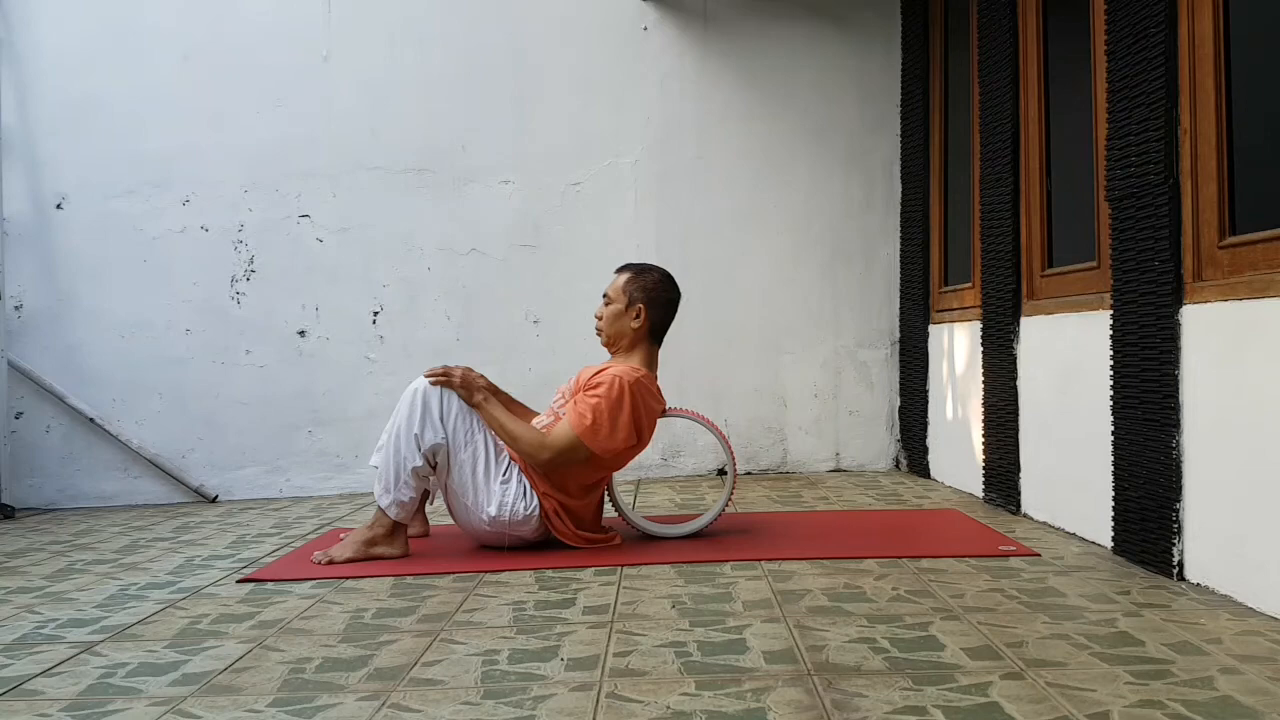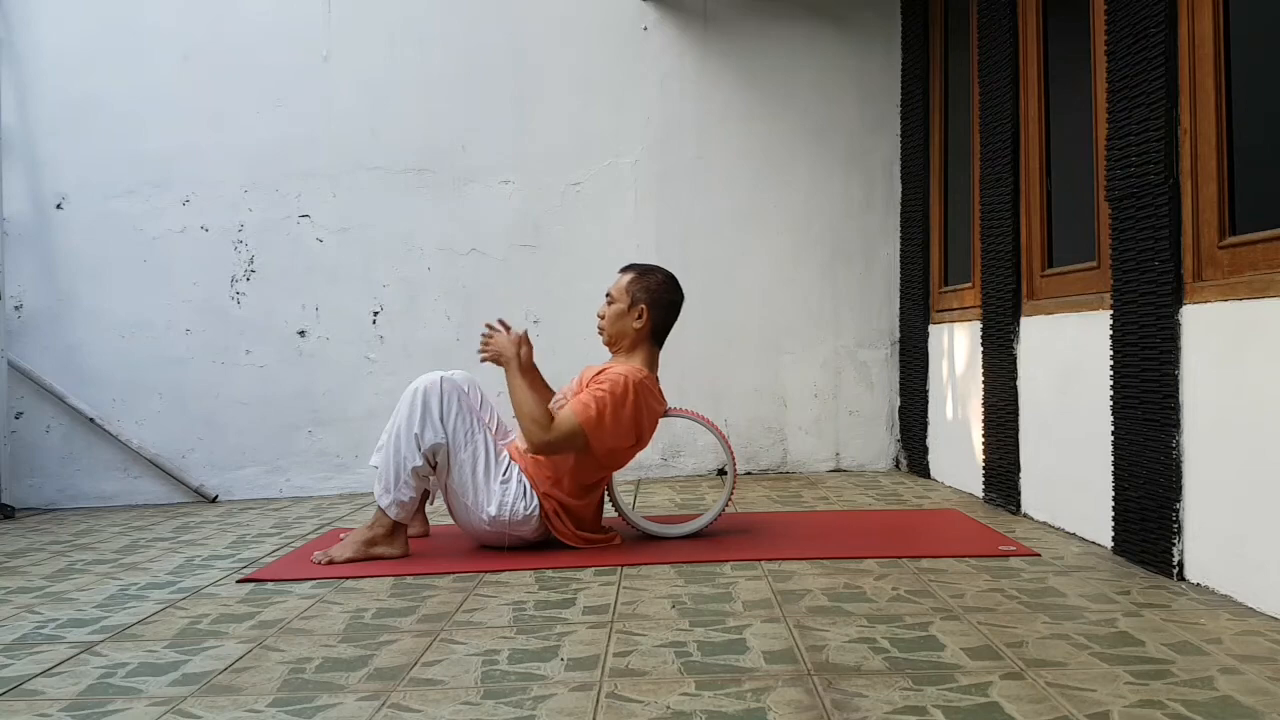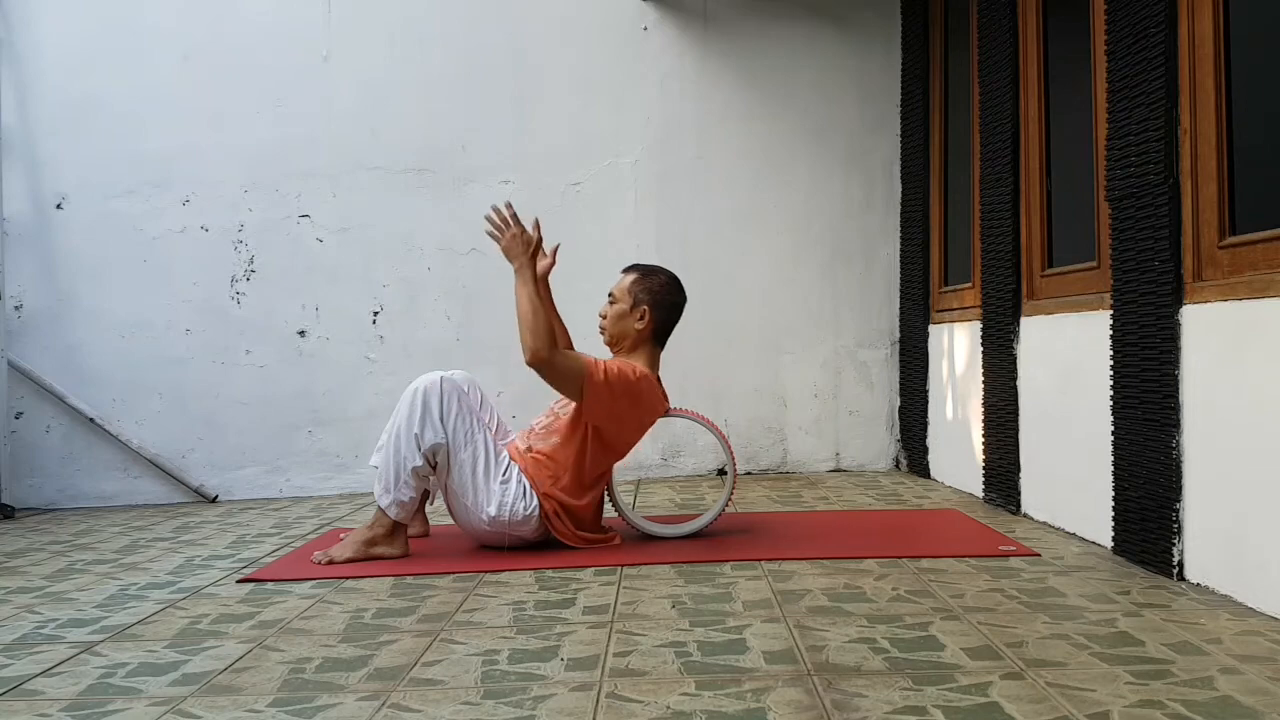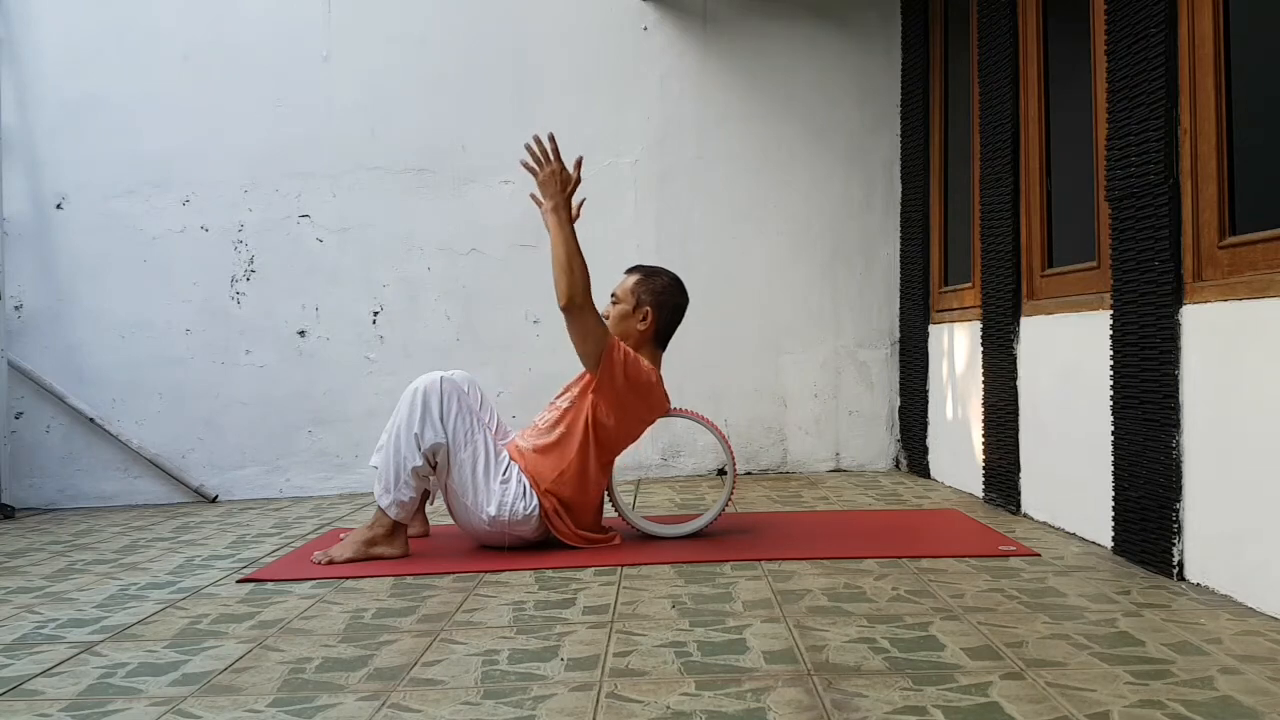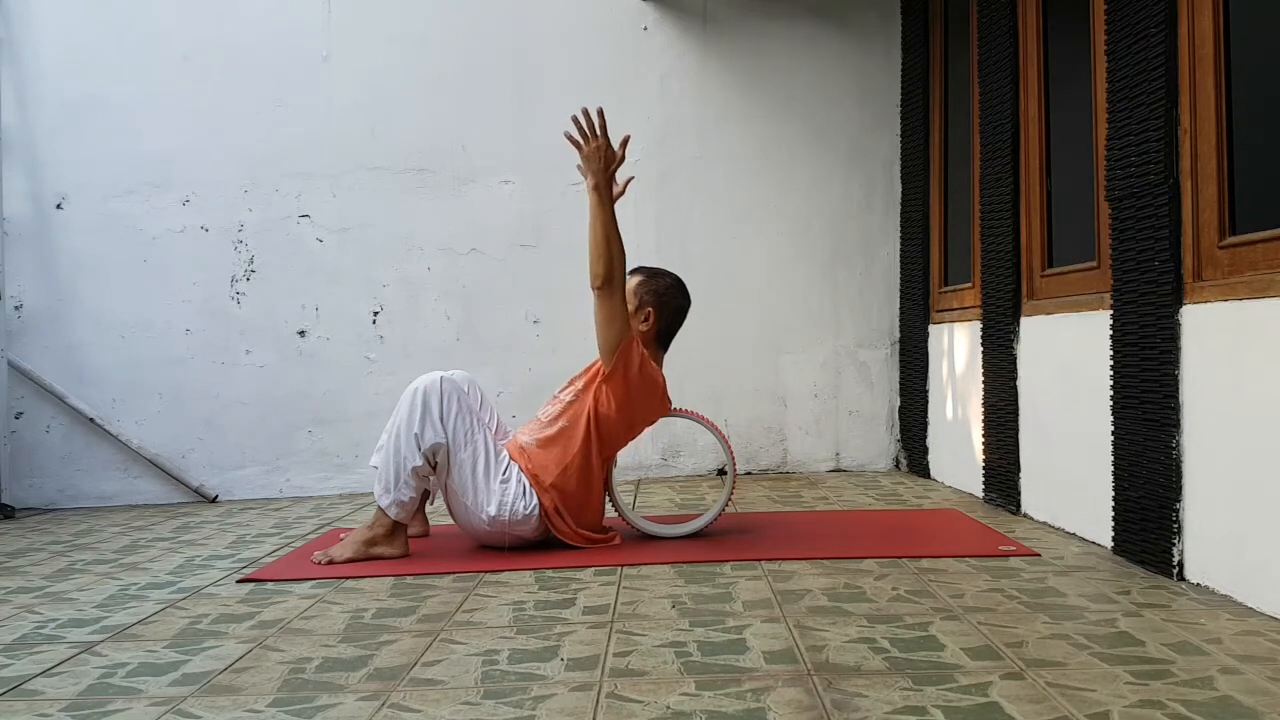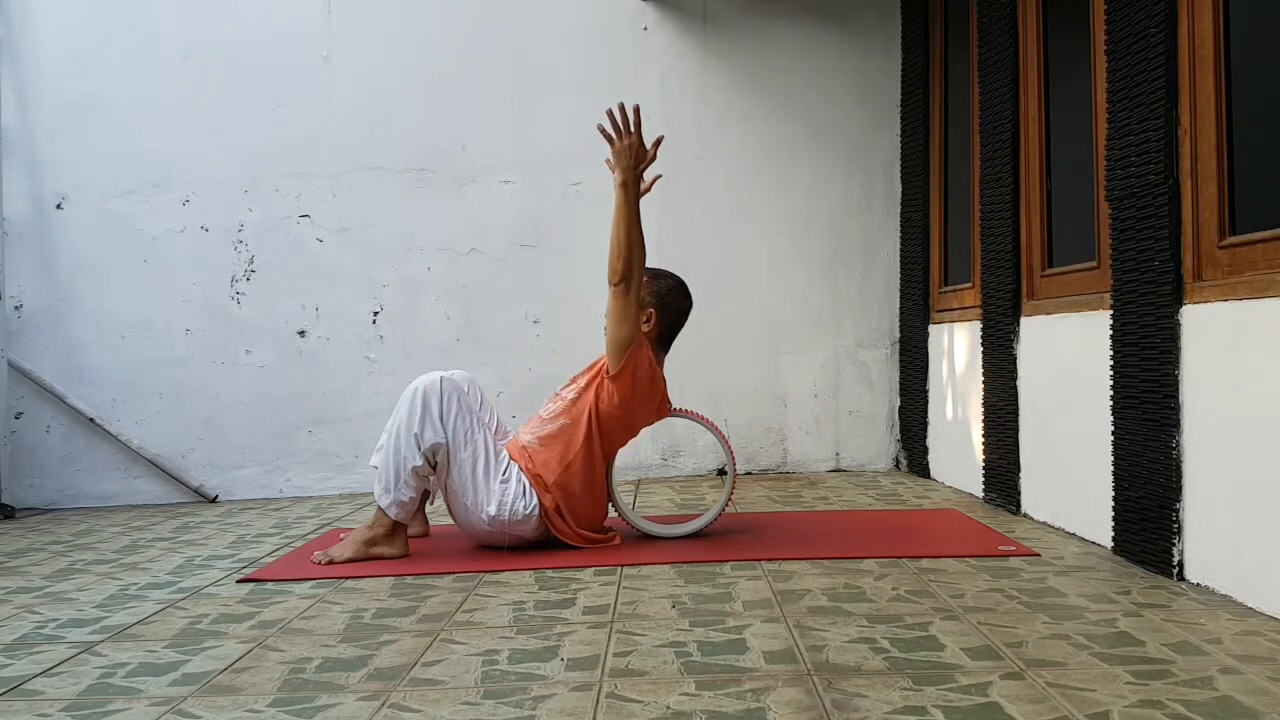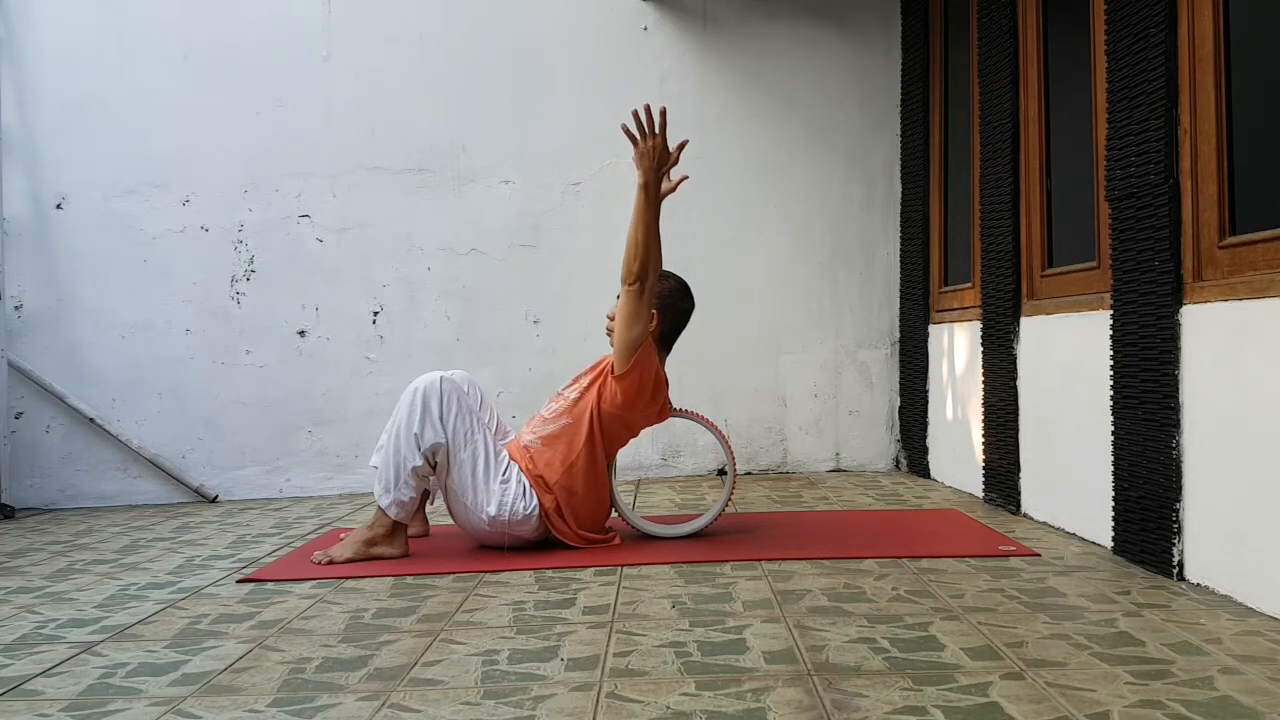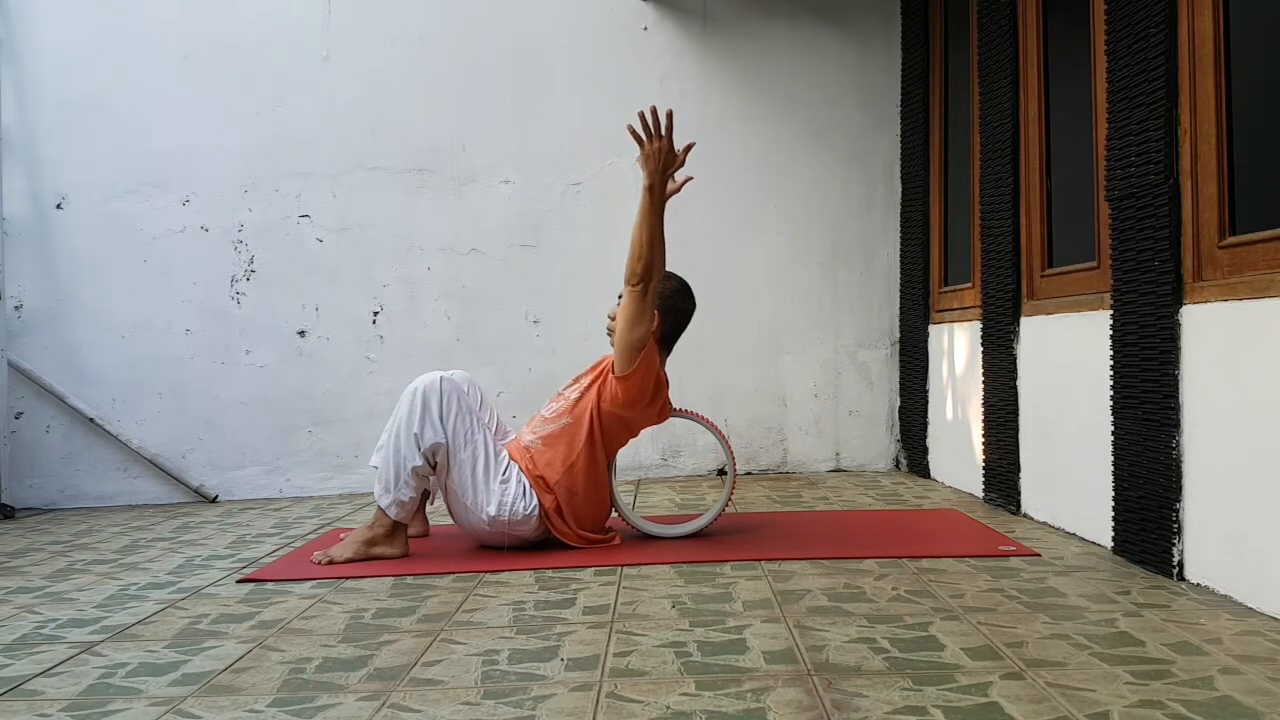
dt=0.4s
person 1, frame 1
left shoulder: (620, 384)
right shoulder: (624, 378)
left elbow: (546, 454)
left wrist: (480, 398)
right wrist: (490, 391)
left hip: (518, 508)
right hip: (520, 487)
left knee: (430, 394)
right knee: (445, 391)
left ankle: (385, 531)
right ankle: (411, 512)
person 1, frame 2
left shoulder: (624, 385)
right shoulder: (628, 379)
left elbow: (542, 438)
left wrist: (513, 362)
right wrist: (526, 366)
left hip: (517, 507)
right hip: (518, 480)
left knee: (433, 391)
right knee: (458, 388)
left ankle: (385, 531)
right ankle: (411, 511)
person 1, frame 3
left shoulder: (629, 383)
right shoulder: (633, 379)
left elbow: (539, 354)
right elbow: (563, 356)
left wrist: (523, 268)
right wrist: (540, 283)
left hip: (516, 507)
right hip: (521, 486)
left knee: (433, 392)
right knee: (458, 386)
left ankle: (386, 530)
right ankle: (411, 510)
person 1, frame 4
left shoulder: (634, 378)
right shoulder: (633, 377)
left elbow: (572, 302)
right elbow: (578, 308)
left wrist: (558, 210)
right wrist: (557, 224)
left hip: (514, 508)
right hip: (521, 487)
left knee: (433, 393)
right knee: (456, 387)
left ankle: (386, 530)
right ankle: (409, 512)
person 1, frame 5
left shoulder: (636, 376)
right shoulder: (634, 378)
left elbow: (603, 284)
right elbow: (609, 288)
left wrist: (600, 189)
right wrist: (601, 199)
left hip: (514, 507)
right hip: (520, 484)
left knee: (434, 392)
right knee: (456, 386)
left ankle: (386, 530)
right ankle: (410, 510)
person 1, frame 6
left shoulder: (638, 375)
right shoulder: (636, 379)
left elbow: (621, 281)
right elbow: (628, 284)
left wrist: (627, 187)
right wrist: (628, 193)
left hip: (513, 507)
right hip: (518, 482)
left knee: (435, 391)
right knee: (457, 386)
left ankle: (386, 529)
right ankle: (411, 511)
person 1, frame 7
left shoulder: (640, 375)
right shoulder: (637, 379)
left elbow: (636, 280)
right elbow: (644, 283)
left wrist: (648, 188)
right wrist: (652, 197)
left hip: (515, 506)
right hip: (518, 480)
left knee: (434, 392)
right knee: (456, 385)
left ankle: (386, 529)
right ankle: (411, 510)
person 1, frame 8
left shoulder: (639, 375)
right shoulder: (637, 378)
left elbow: (640, 283)
right elbow: (648, 285)
left wrist: (653, 189)
right wrist: (658, 197)
left hip: (513, 507)
right hip: (518, 481)
left knee: (434, 390)
right knee: (456, 386)
left ankle: (386, 529)
right ankle: (410, 511)
